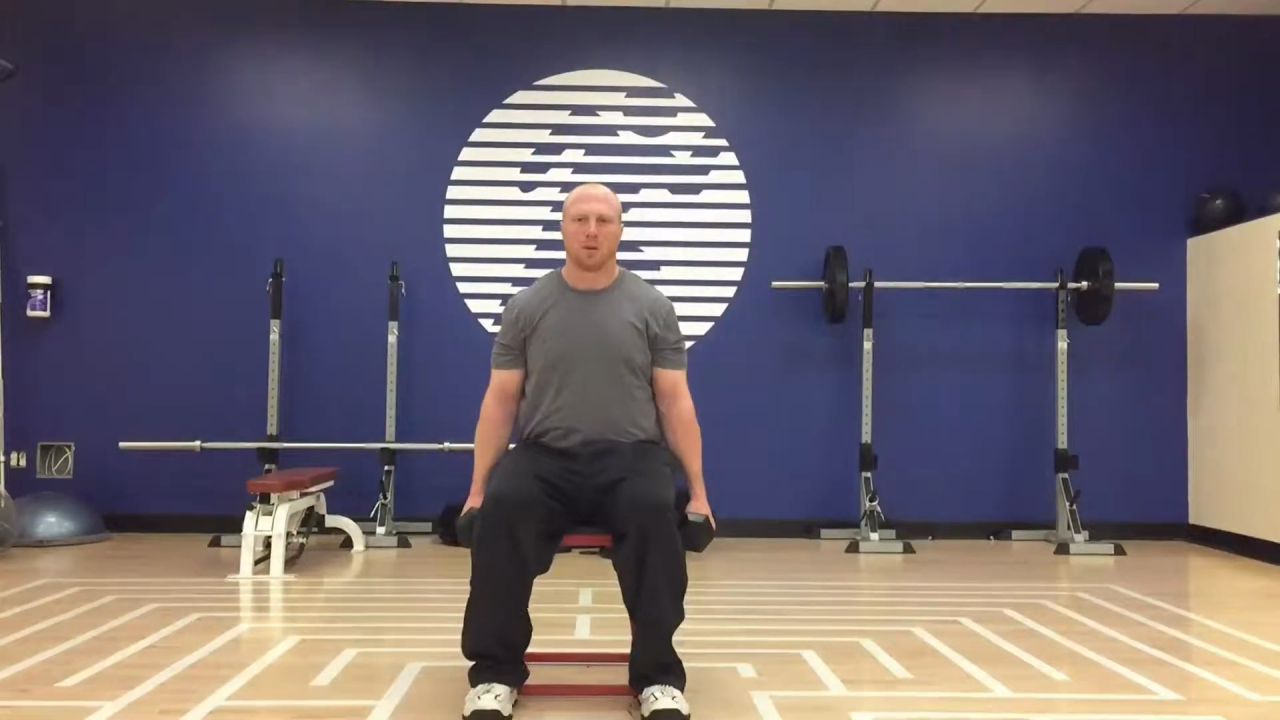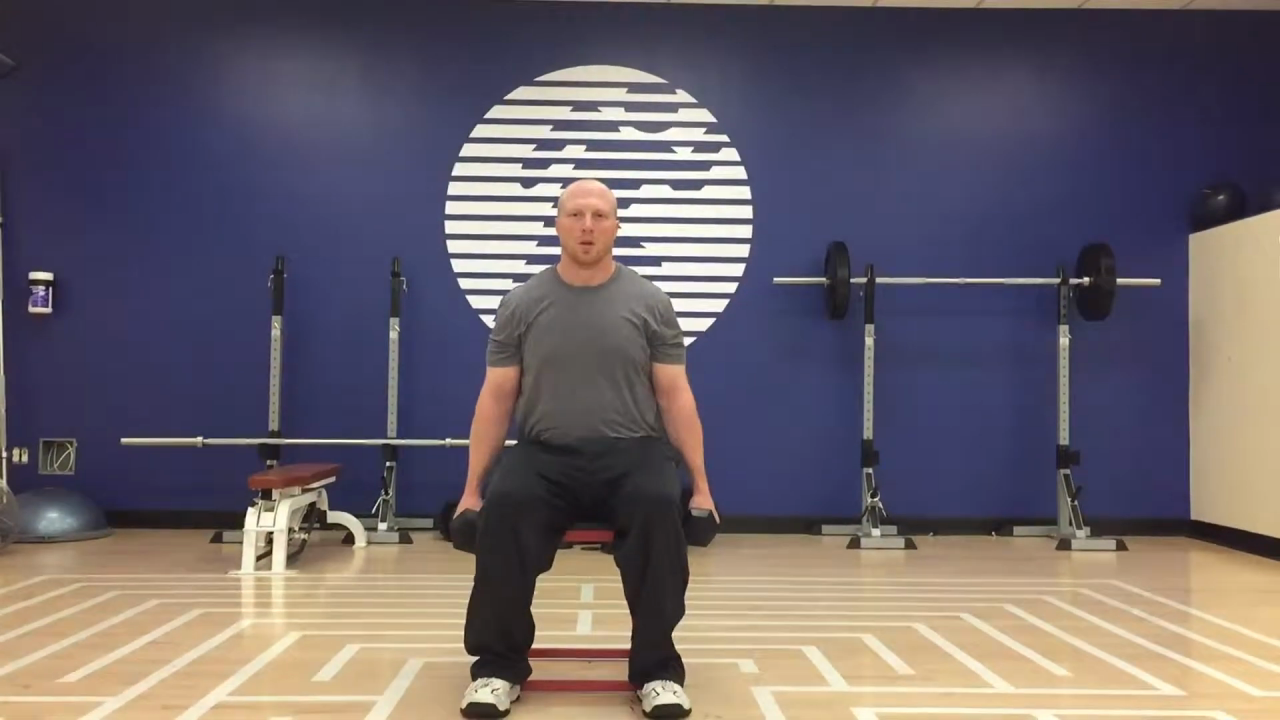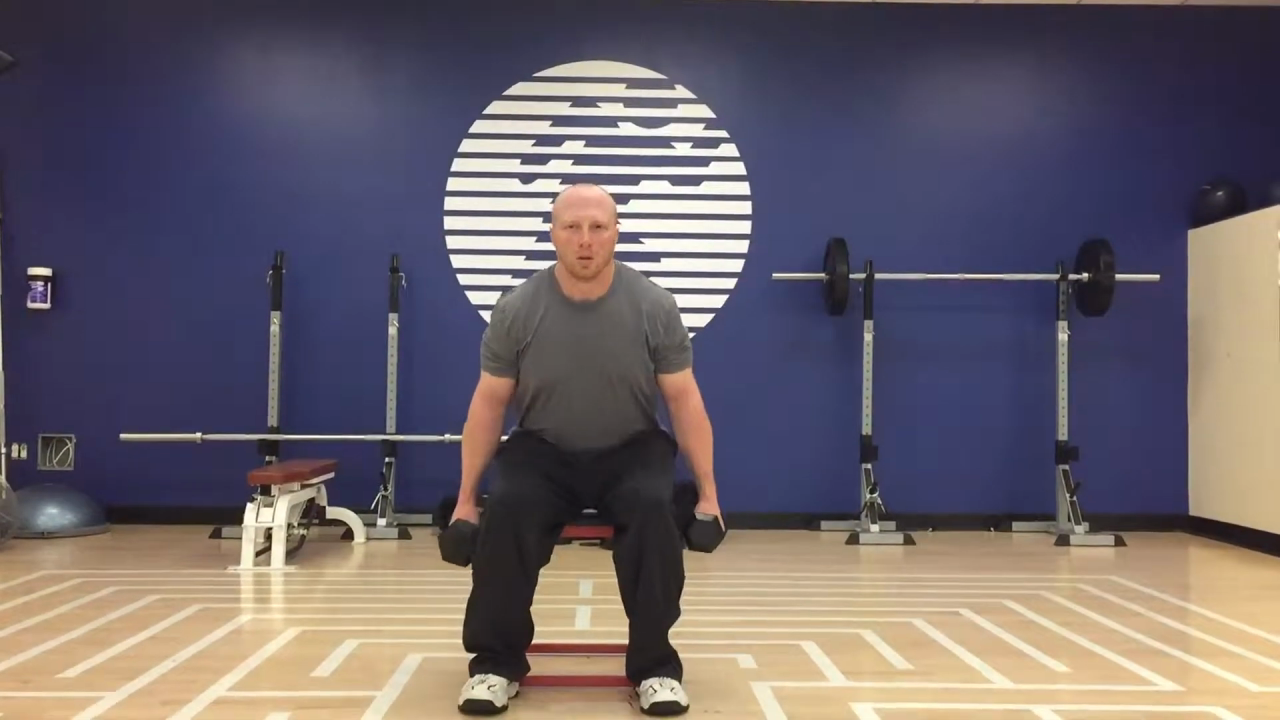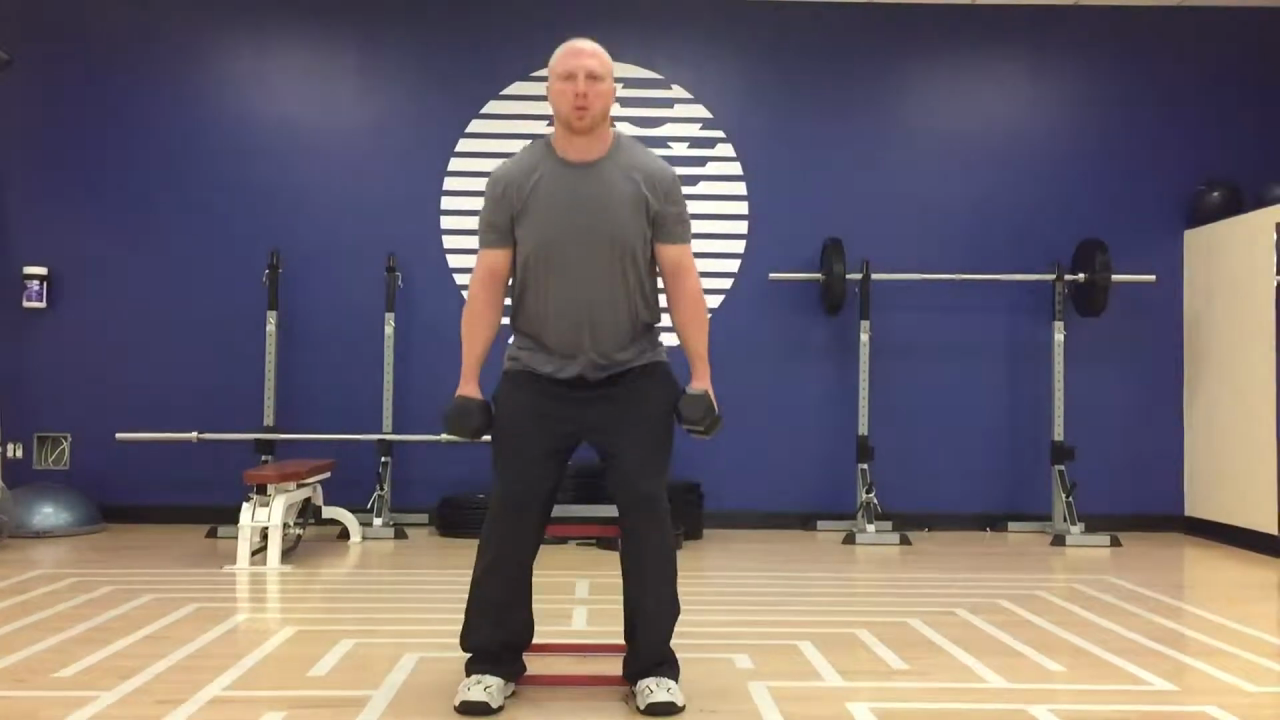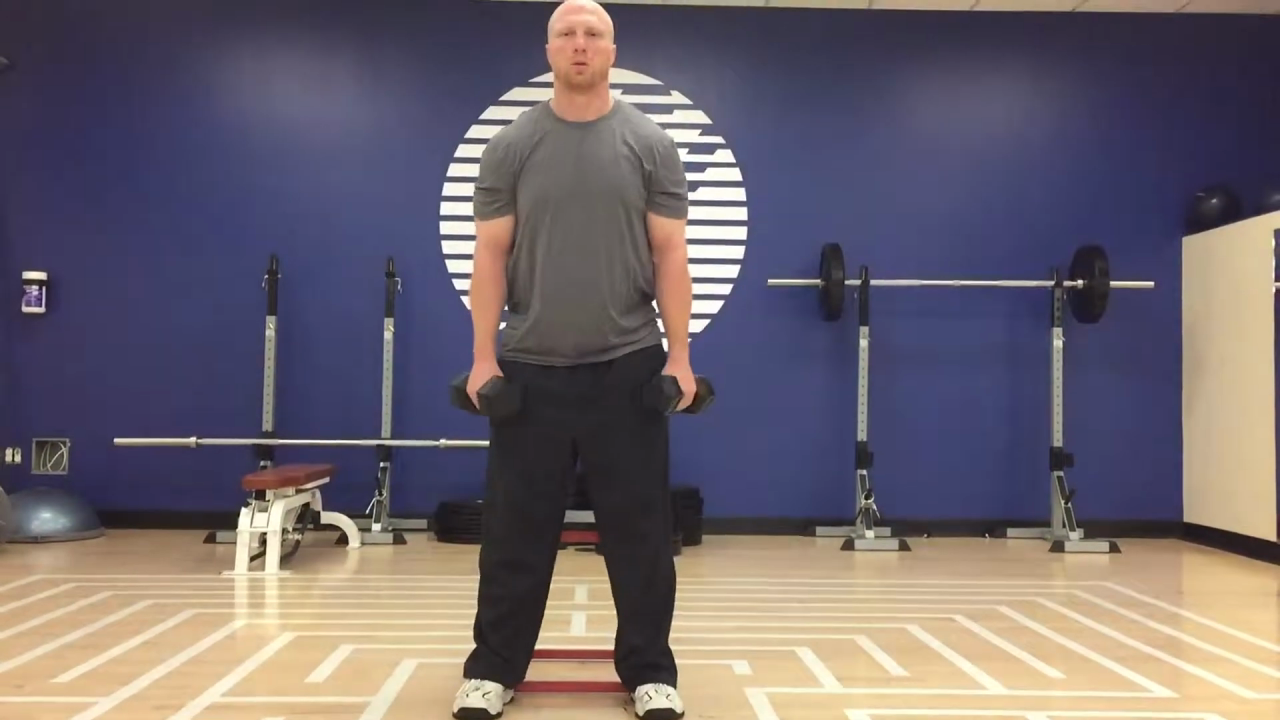
dt=0.4s
person 1, frame 1
left shoulder: (652, 307)
right shoulder: (526, 307)
left elbow: (675, 401)
right elbow: (501, 399)
left wrist: (698, 490)
right wrist: (478, 487)
left hip: (630, 457)
right hip: (545, 458)
left knee: (654, 513)
right knee: (502, 509)
left ankle: (658, 675)
right ankle: (496, 672)
person 1, frame 2
left shoulder: (649, 303)
right shoulder: (521, 305)
left elbow: (675, 396)
right elbow: (496, 398)
left wrist: (701, 485)
right wrist: (472, 487)
left hip: (631, 453)
right hip: (545, 456)
left knee: (658, 506)
right knee: (504, 507)
left ankle: (657, 668)
right ankle: (498, 665)
person 1, frame 3
left shoulder: (654, 308)
right shoulder: (517, 311)
left elbow: (685, 401)
right elbow: (488, 405)
left wrist: (708, 492)
right wrist: (466, 498)
left hip: (631, 452)
right hip: (542, 453)
left knee: (652, 509)
right knee: (506, 510)
left ankle: (654, 665)
right ankle: (496, 663)
person 1, frame 4
left shoulder: (652, 177)
right shoulder: (512, 180)
left elbow: (681, 280)
right elbow: (488, 284)
left wrist: (701, 373)
right wrist: (468, 378)
left hip: (633, 376)
right hip: (536, 376)
left knee: (645, 508)
right knee: (512, 511)
left ankle: (652, 665)
right ankle: (493, 662)
person 1, frame 5
left shoulder: (649, 144)
right shoulder: (510, 146)
left elbow: (670, 255)
right elbow: (491, 256)
left wrist: (679, 355)
right wrist: (483, 356)
left hip: (627, 367)
right hip: (531, 368)
left knee: (637, 522)
right knee: (517, 523)
